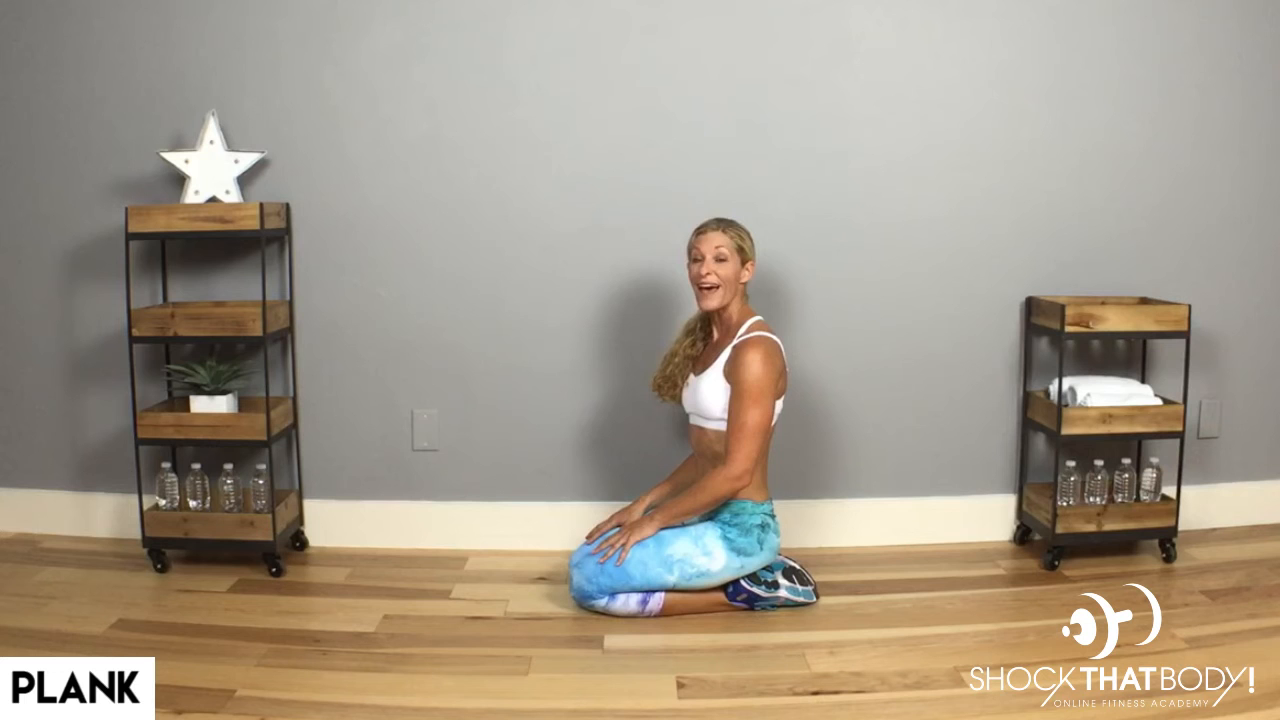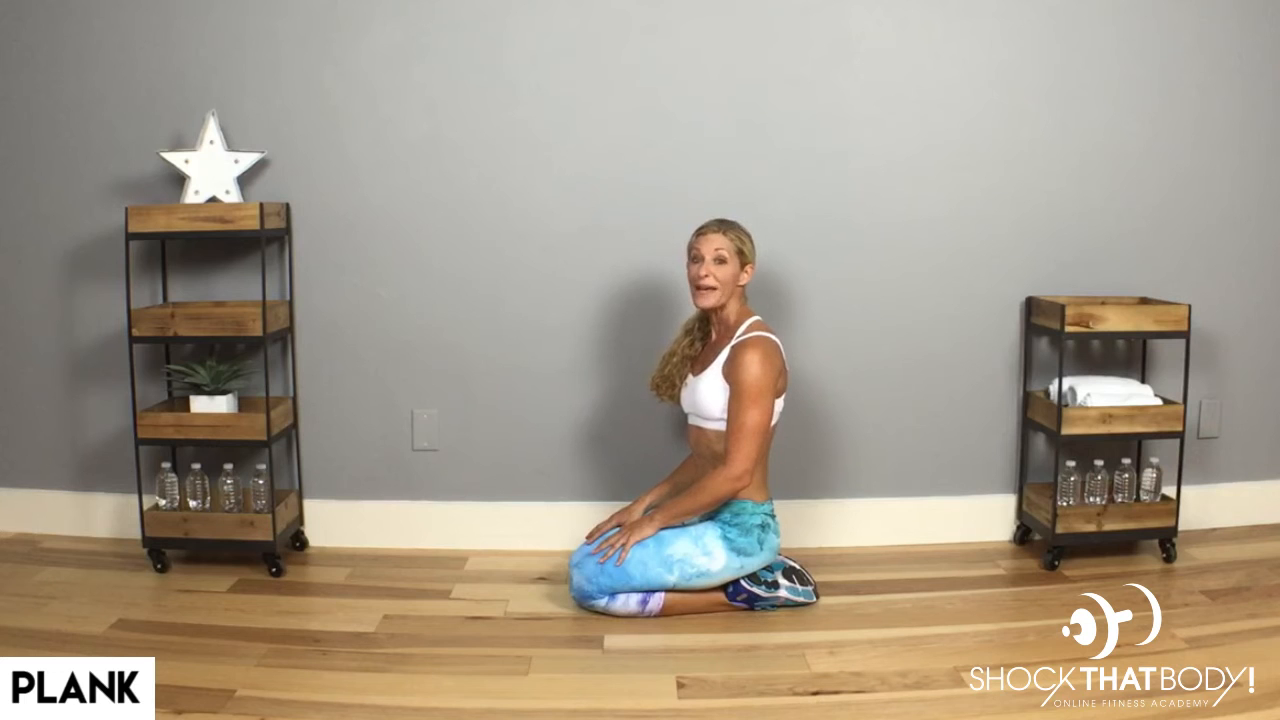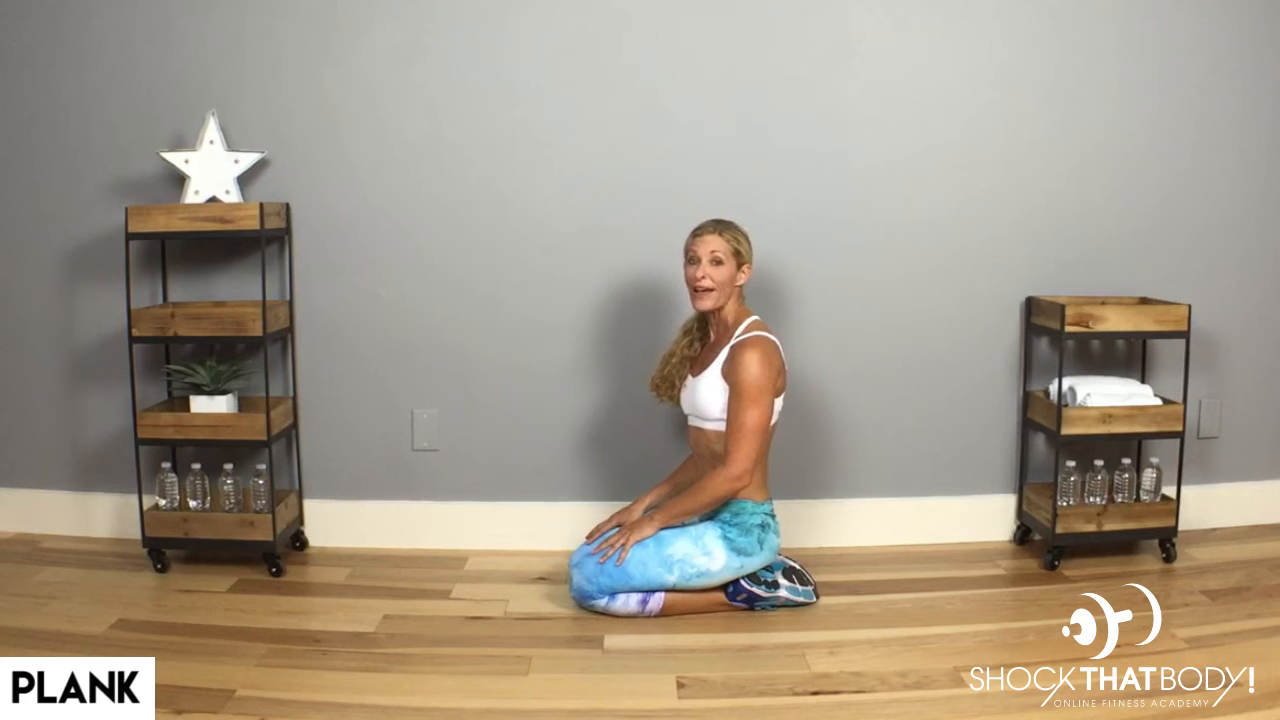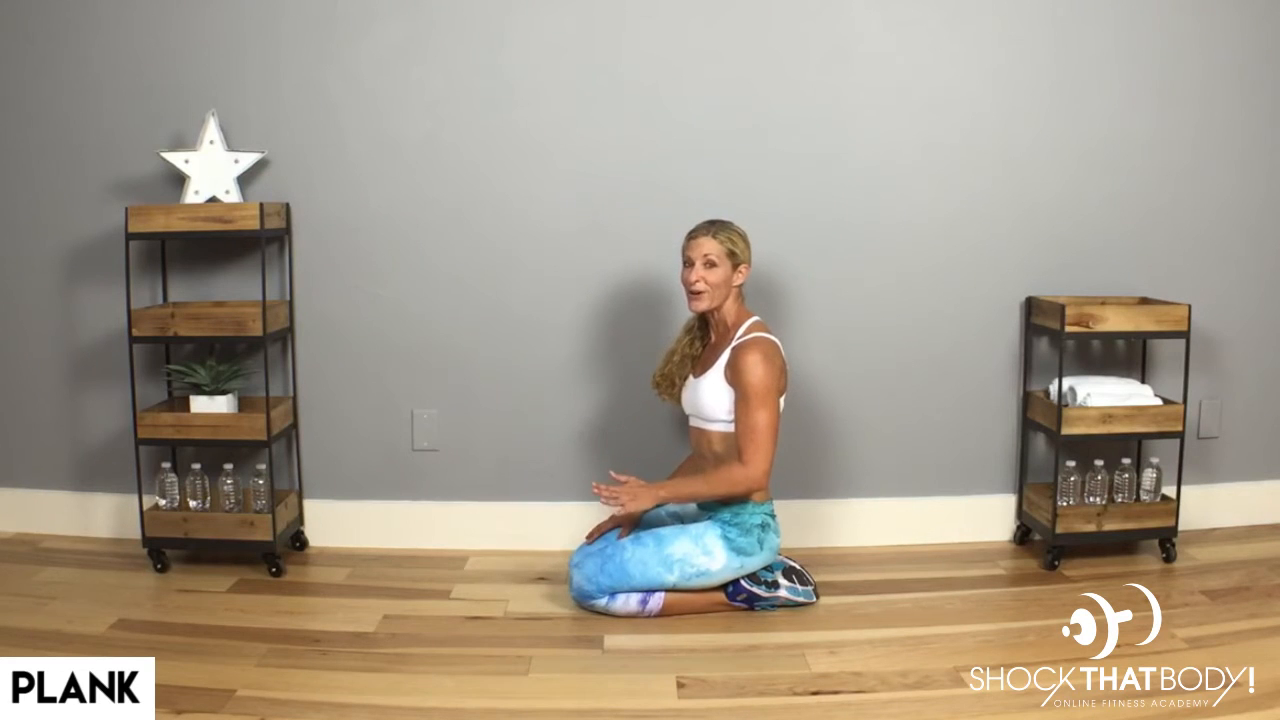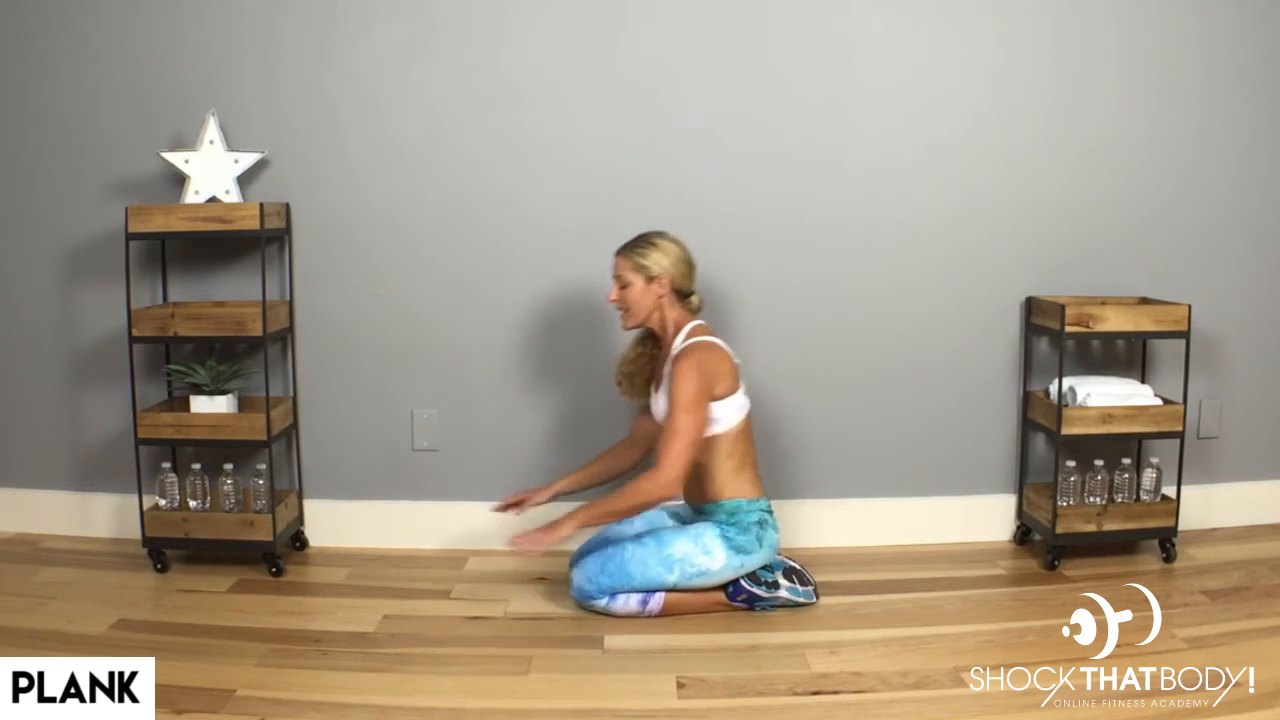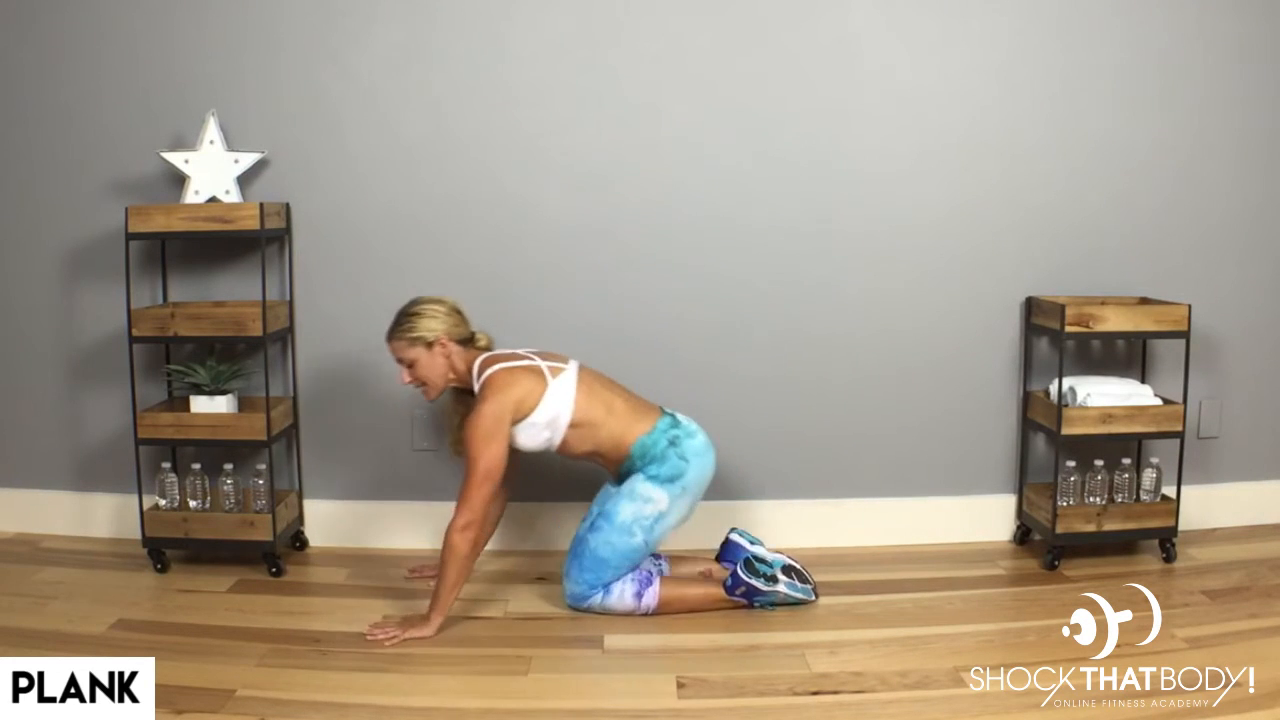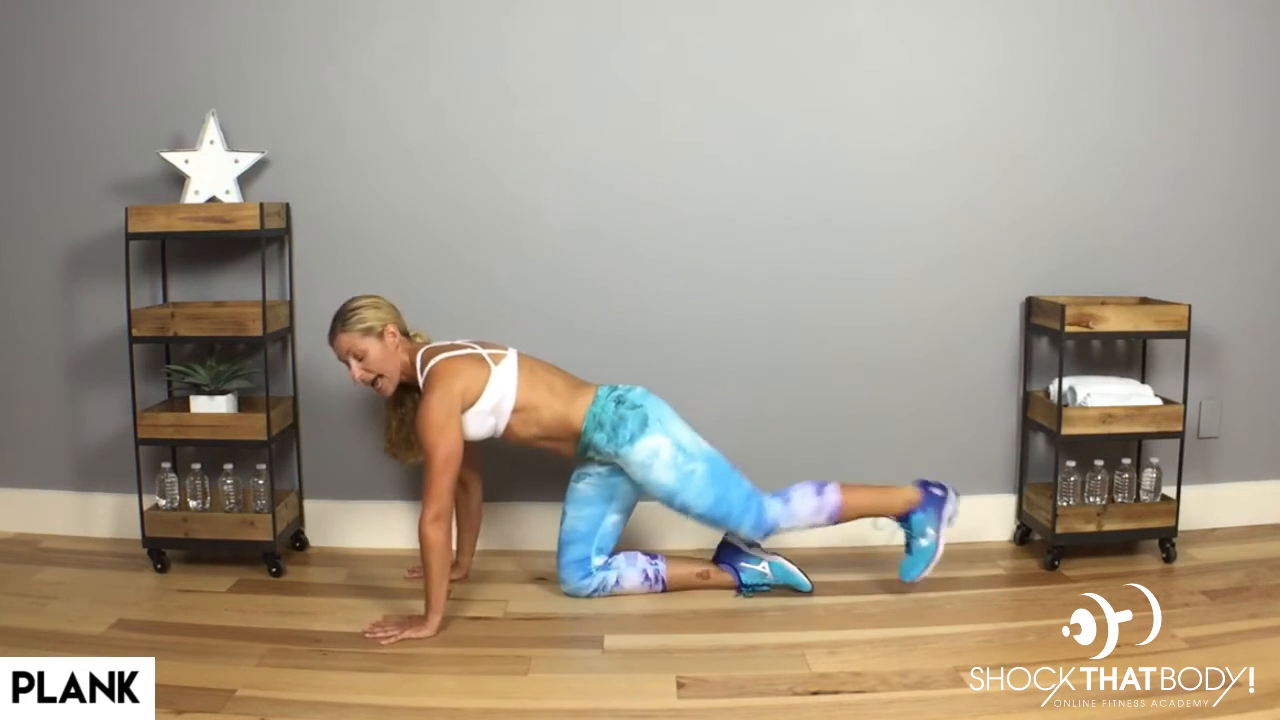
dt=0.7s
person 1, frame 1
left shoulder: (754, 351)
right shoulder: (707, 340)
left elbow: (736, 471)
left wrist: (655, 520)
right wrist: (646, 502)
left hip: (738, 528)
right hip: (709, 514)
left knee: (589, 581)
right knee: (586, 560)
left ankle: (743, 592)
right ankle: (754, 572)
person 1, frame 2
left shoulder: (753, 351)
right shoulder: (705, 339)
left elbow: (736, 472)
left wrist: (654, 519)
right wrist: (645, 502)
left hip: (739, 528)
right hip: (709, 513)
left knee: (589, 580)
right knee: (586, 558)
left ankle: (743, 592)
right ankle: (753, 573)
person 1, frame 3
left shoulder: (751, 350)
right shoulder: (704, 340)
left elbow: (736, 471)
left wrist: (653, 520)
right wrist: (644, 504)
left hip: (739, 527)
right hip: (709, 515)
left knee: (589, 581)
right knee: (588, 560)
left ankle: (742, 592)
right ankle: (752, 573)
person 1, frame 4
left shoulder: (753, 352)
right shoulder: (705, 340)
left elbow: (752, 472)
left wrist: (656, 493)
right wrist: (642, 503)
left hip: (739, 529)
right hip: (708, 514)
left knee: (588, 581)
right knee: (587, 558)
left ankle: (742, 592)
right ankle: (750, 573)
person 1, frame 5
left shoulder: (694, 360)
right shoulder: (671, 348)
left elbow: (666, 480)
right elbow: (635, 446)
left wrist: (573, 521)
right wrist: (550, 489)
left hip: (737, 529)
right hip: (706, 517)
left knee: (591, 584)
right knee: (586, 562)
left ankle: (739, 591)
right ankle: (753, 565)
person 1, frame 6
left shoulder: (493, 398)
right shoulder: (498, 371)
left elbow: (467, 521)
right elbow: (494, 492)
left wrist: (431, 619)
right wrist: (455, 564)
left hip: (670, 460)
right hip: (663, 451)
left knee: (584, 589)
right knee: (597, 566)
left ankle: (741, 587)
right ankle: (732, 564)
person 1, frame 7
left shoulder: (438, 389)
right shoulder: (439, 373)
left elbow: (434, 514)
right elbow: (468, 478)
left wrist: (431, 617)
right wrist: (462, 562)
left hip: (627, 423)
right hip: (602, 448)
left knee: (756, 515)
right knee: (580, 576)
left ankle: (920, 501)
right ankle: (738, 569)
